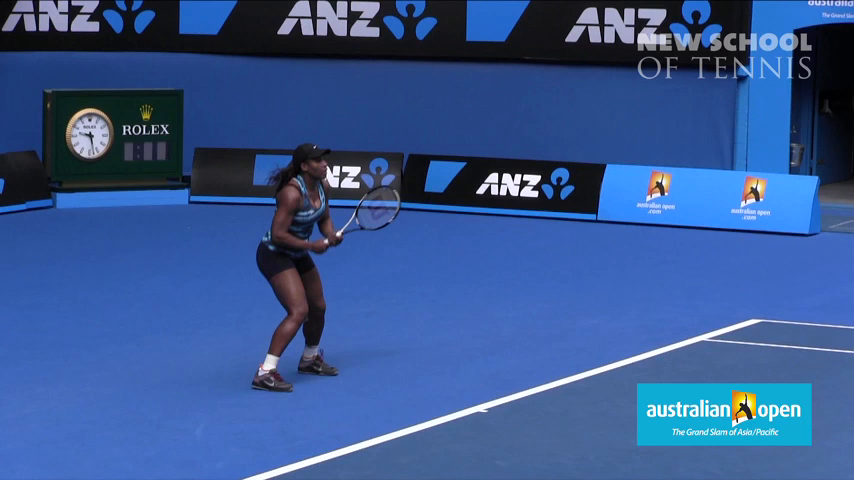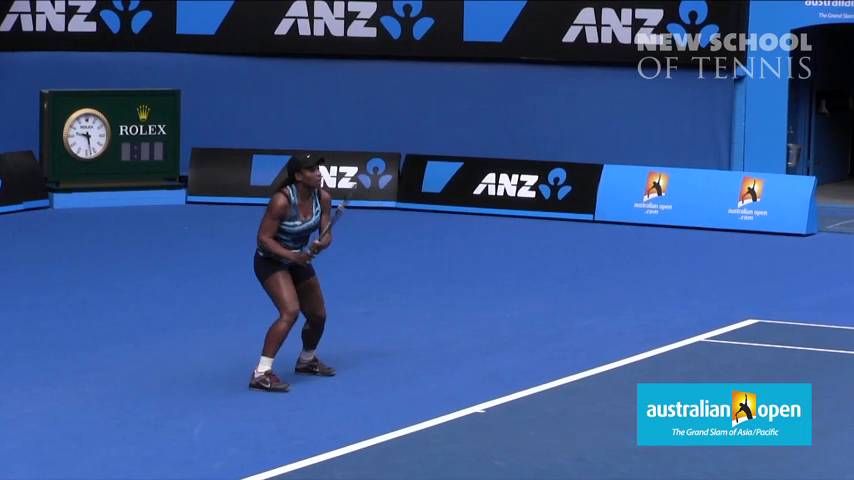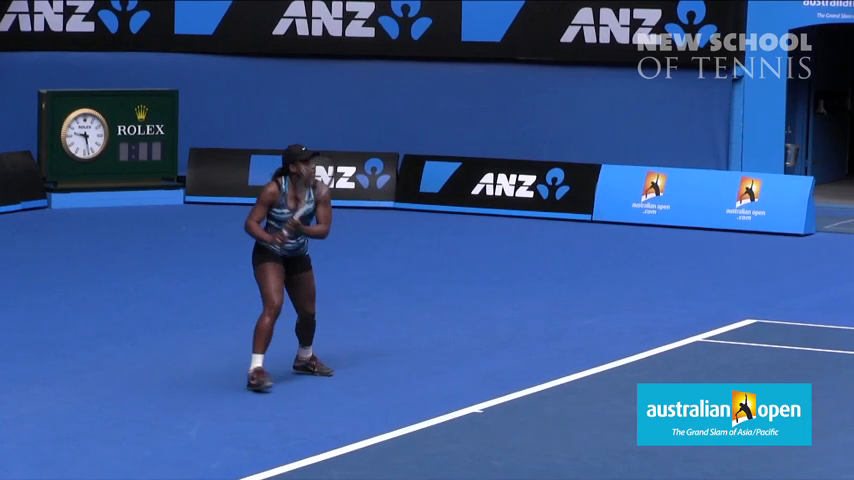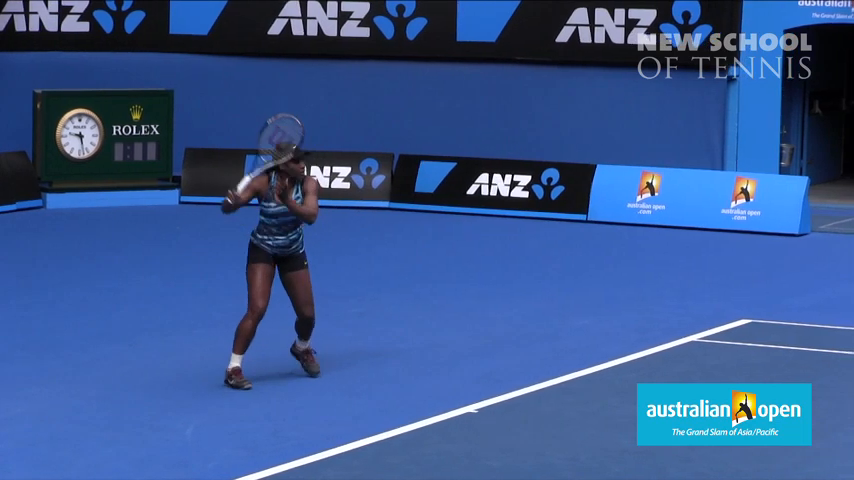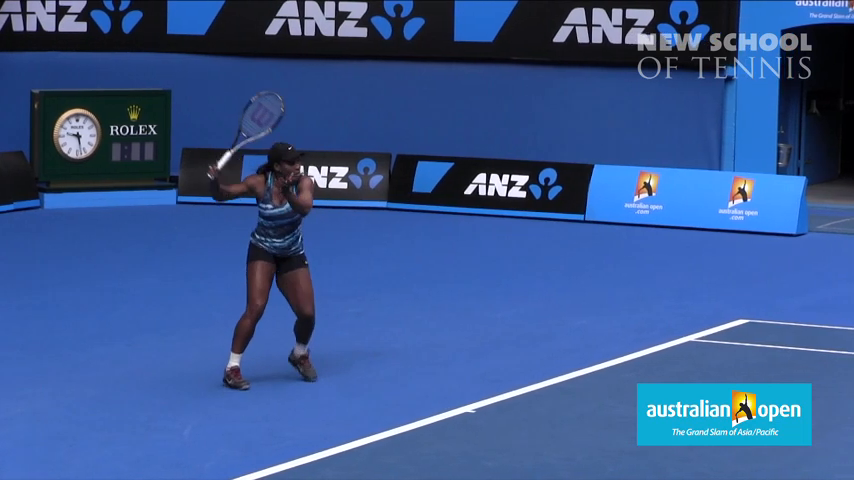
dt=1s
person 1, frame 1
left shoulder: (322, 186)
right shoulder: (292, 193)
left elbow: (324, 219)
right elbow: (277, 234)
left wrist: (331, 236)
right wrist: (311, 246)
left hip: (298, 255)
right hip: (274, 254)
left knee: (318, 308)
right knee: (299, 312)
left ankle: (310, 359)
right ankle: (265, 373)
person 1, frame 2
left shoulder: (323, 198)
right shoulder: (282, 201)
left elbow: (326, 234)
right elbow: (263, 238)
left wrist: (319, 245)
right wrist: (292, 256)
left hip: (299, 261)
right hip: (270, 261)
left knee: (318, 316)
right knee: (290, 312)
left ankle: (307, 360)
right ankle: (261, 374)
person 1, frame 3
left shoulder: (320, 191)
right shoulder: (274, 190)
left elbow: (324, 230)
right elbow: (251, 223)
left wrist: (301, 228)
right wrist: (269, 237)
left hip: (298, 256)
right hip: (269, 254)
left knee: (307, 312)
right knee: (273, 306)
left ankle: (304, 358)
right ankle: (256, 368)
person 1, frame 4
left shoulder: (308, 184)
right shoulder: (263, 183)
left elbow: (311, 216)
right elbow: (227, 208)
left wrist: (287, 201)
right wrist: (231, 201)
left hip: (293, 252)
right hip: (262, 249)
left knee: (307, 314)
right knee: (257, 309)
left ankle: (302, 348)
right ankle: (233, 368)
person 1, frame 5
left shoulder: (304, 182)
right shoulder: (260, 182)
left elbow: (305, 208)
right elbow: (222, 194)
left wrist: (289, 194)
right wrist: (214, 181)
left hip: (293, 254)
right hip: (263, 250)
left knee: (307, 313)
right knee: (255, 308)
left ankle: (299, 354)
right ankle: (232, 367)
